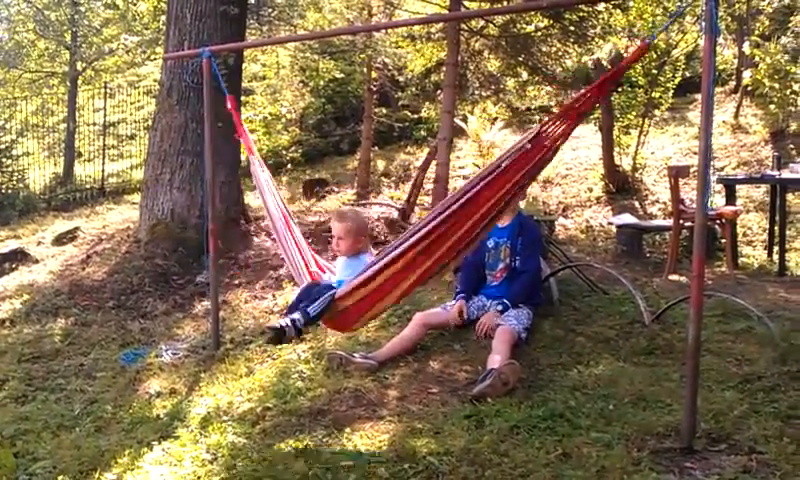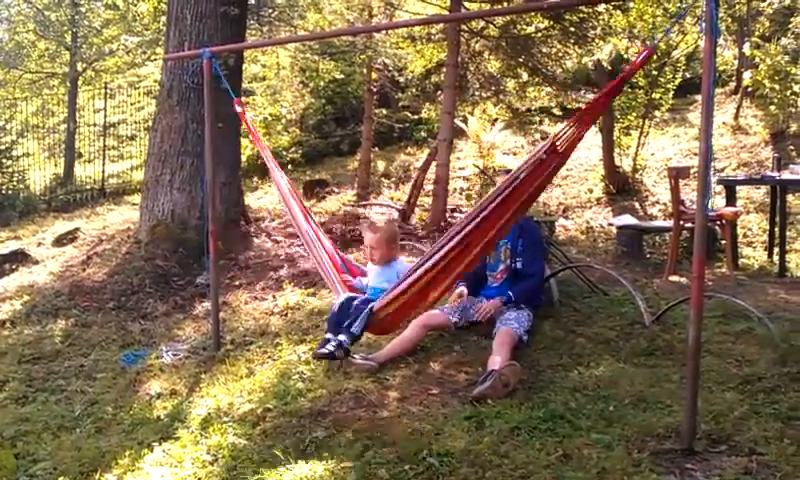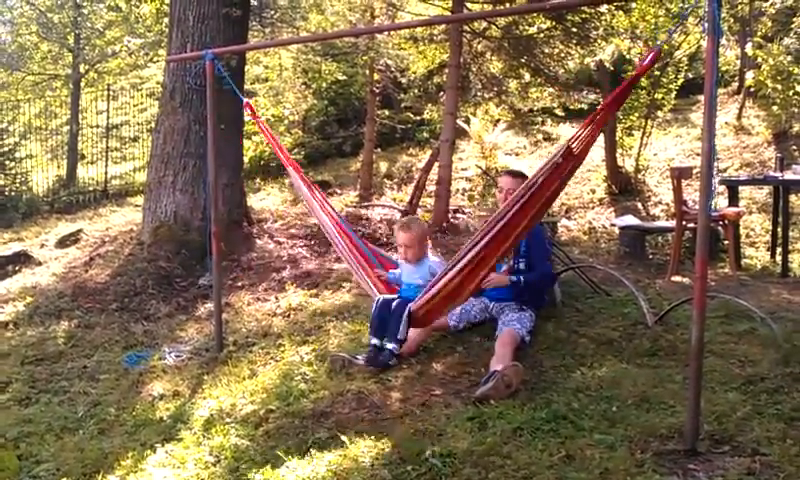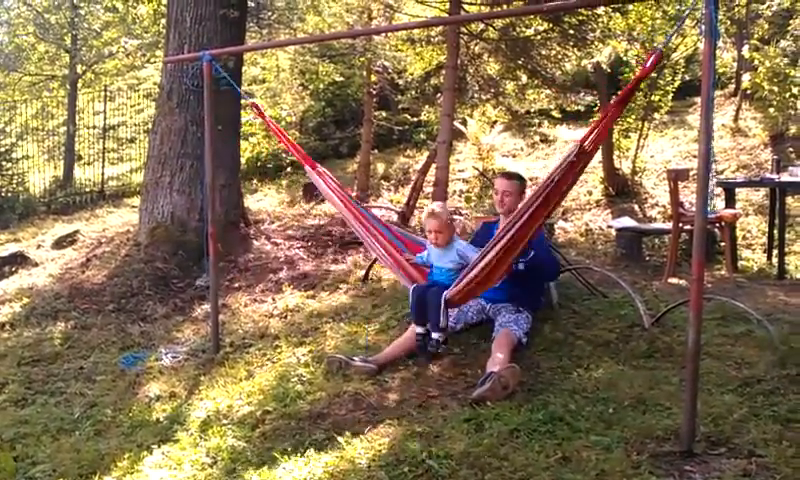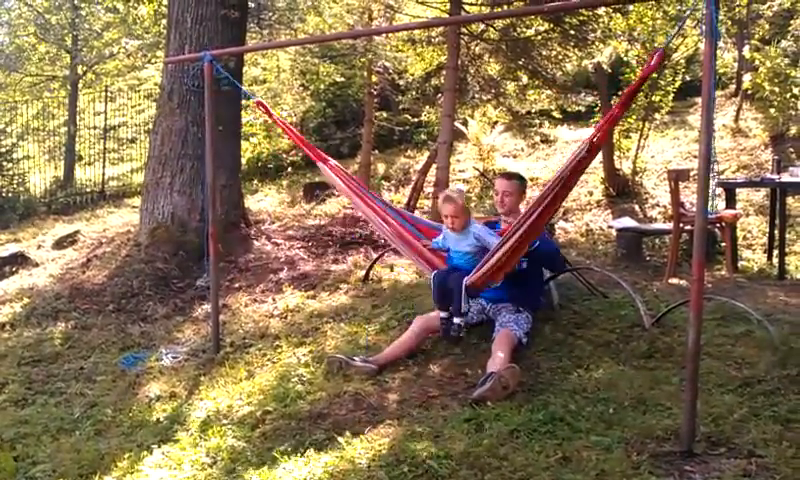
dt=0.1s
person 1, frame 1
left shoulder: (529, 229)
left elbow: (530, 276)
right elbow: (470, 265)
left wrist: (501, 307)
right wrist: (461, 296)
left hip: (514, 304)
right hip: (481, 297)
left knee: (504, 335)
right knee: (421, 318)
left ankle: (494, 378)
right ankle: (372, 360)
person 1, frame 2
left shoulder: (529, 230)
left elbow: (535, 278)
right elbow: (473, 265)
left wrist: (502, 300)
right wrist: (464, 286)
left hip: (516, 303)
right hip: (481, 297)
left knee: (506, 337)
right knee: (425, 319)
left ankle: (495, 379)
right ankle: (375, 359)
person 1, frame 3
left shoulder: (534, 232)
left elbow: (546, 279)
left wrist: (510, 280)
left hip: (519, 302)
right hip: (485, 298)
left knee: (506, 340)
left ankle: (496, 380)
person 1, frame 4
left shoulder: (532, 235)
right shoulder: (486, 229)
left elbow: (553, 271)
left wrist: (521, 251)
left hip: (517, 305)
right hip: (481, 300)
left knee: (504, 340)
left ankle: (495, 381)
right ankle: (373, 363)
person 1, frame 5
right shoulder: (487, 227)
left elbow: (558, 264)
left hip: (516, 305)
right hip: (481, 299)
left knee: (504, 340)
right knee: (422, 322)
left ankle: (494, 380)
right ankle: (375, 362)
person 2, frame 1
left shoulder: (366, 262)
right shoulder: (342, 260)
right wrist: (325, 279)
right hip: (335, 295)
left knee: (326, 292)
right knee: (309, 288)
left ankle: (292, 326)
right ankle: (287, 324)
person 2, frame 2
left shoulder: (399, 269)
right shoulder: (372, 266)
right wrist: (356, 282)
right hip: (370, 301)
left knee: (363, 306)
right knee: (345, 301)
left ankle: (341, 345)
right ankle: (330, 340)
person 2, frame 3
left shoulder: (432, 265)
right shoulder: (403, 261)
right wrist: (389, 275)
right hip: (404, 298)
left knee: (401, 308)
right knee: (381, 303)
left ankle: (392, 351)
right ankle: (376, 346)
person 2, frame 4
left shoulder: (459, 247)
right shoulder: (430, 245)
right wrist: (418, 258)
right hip: (435, 281)
left knee: (436, 295)
right knee: (417, 290)
left ankle: (436, 338)
right ankle: (420, 332)
person 2, frame 5
left shoulder: (476, 231)
right shoulder: (447, 229)
left elbow: (499, 244)
right wrist: (433, 244)
left hip: (474, 270)
right hip: (453, 267)
left knee: (457, 281)
right knee: (438, 278)
left ankle: (459, 322)
right ankle: (445, 316)
